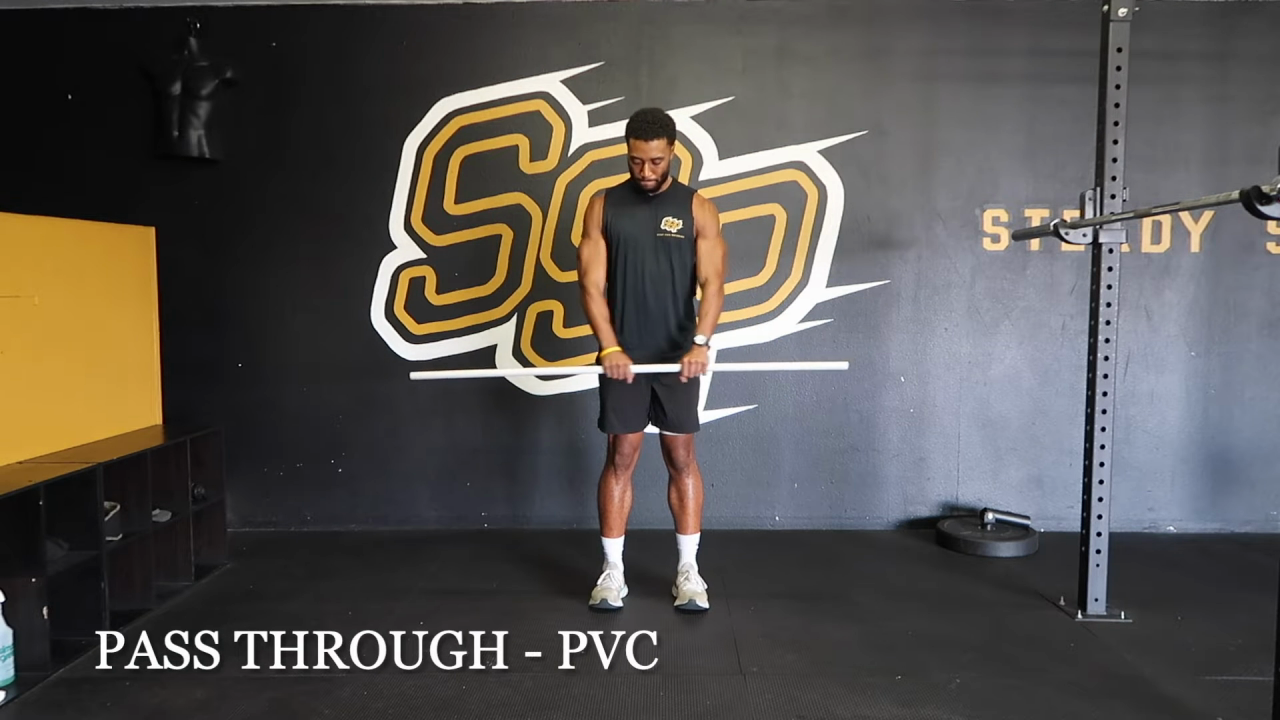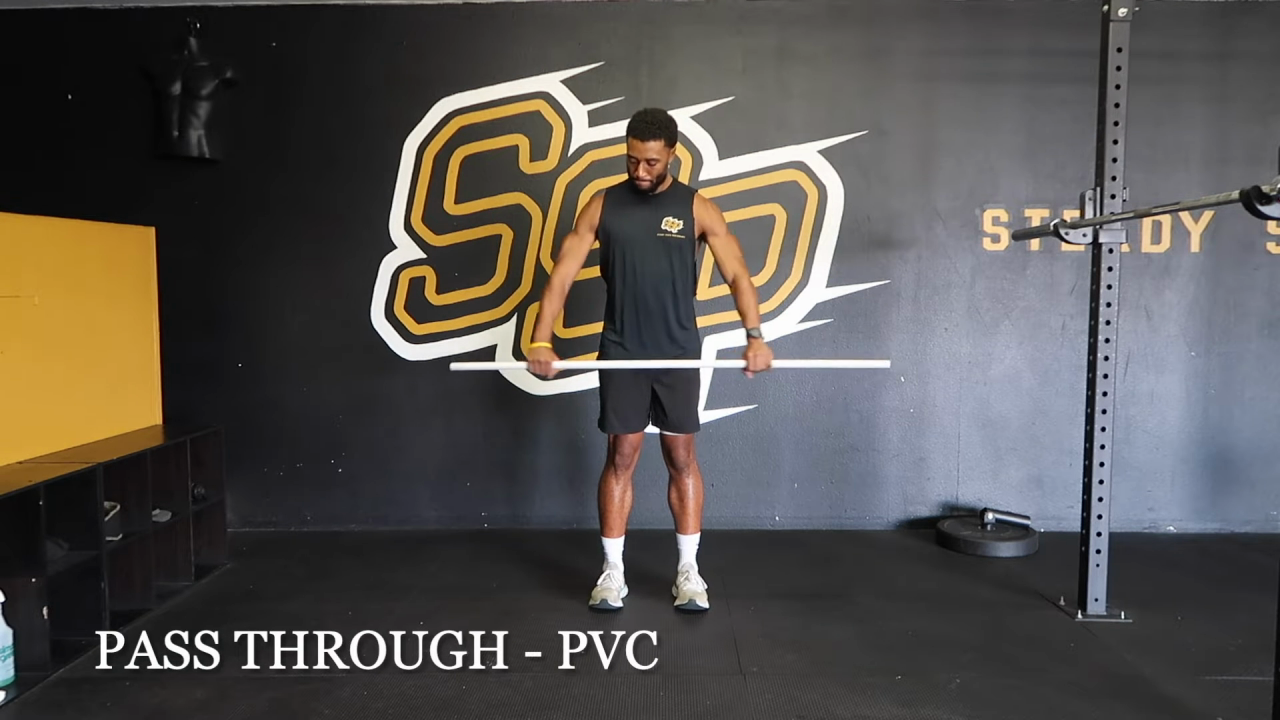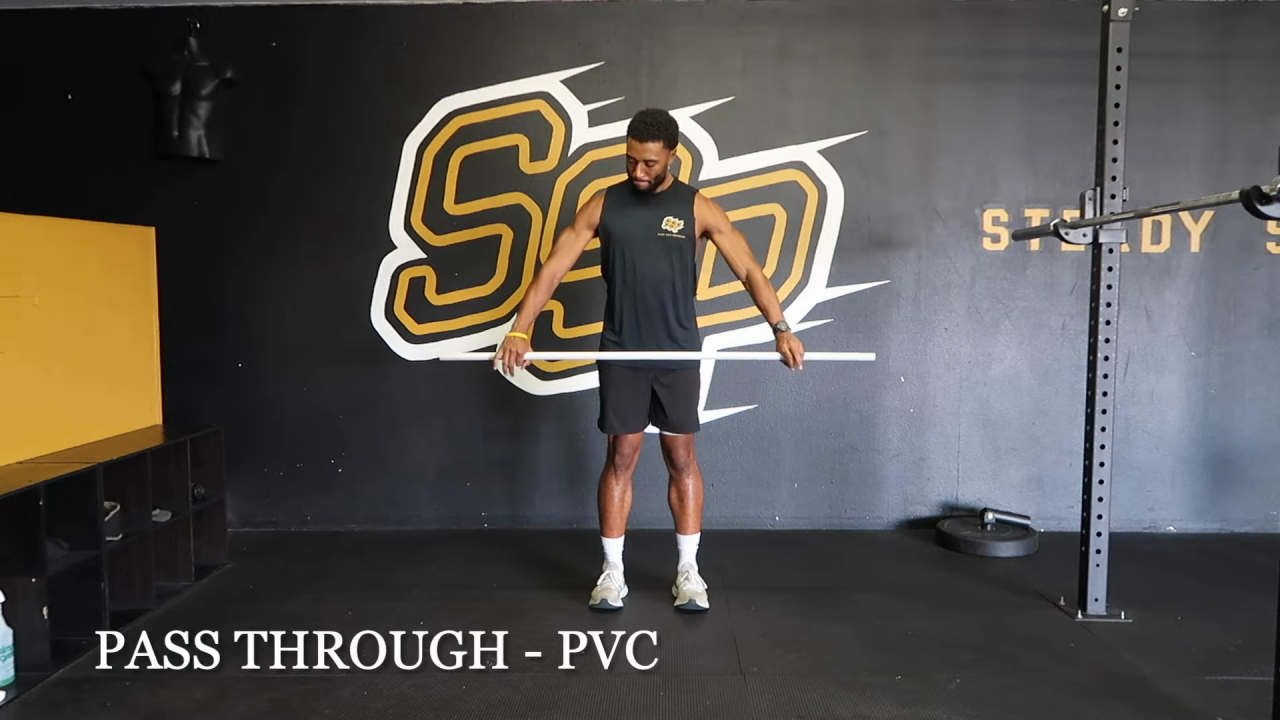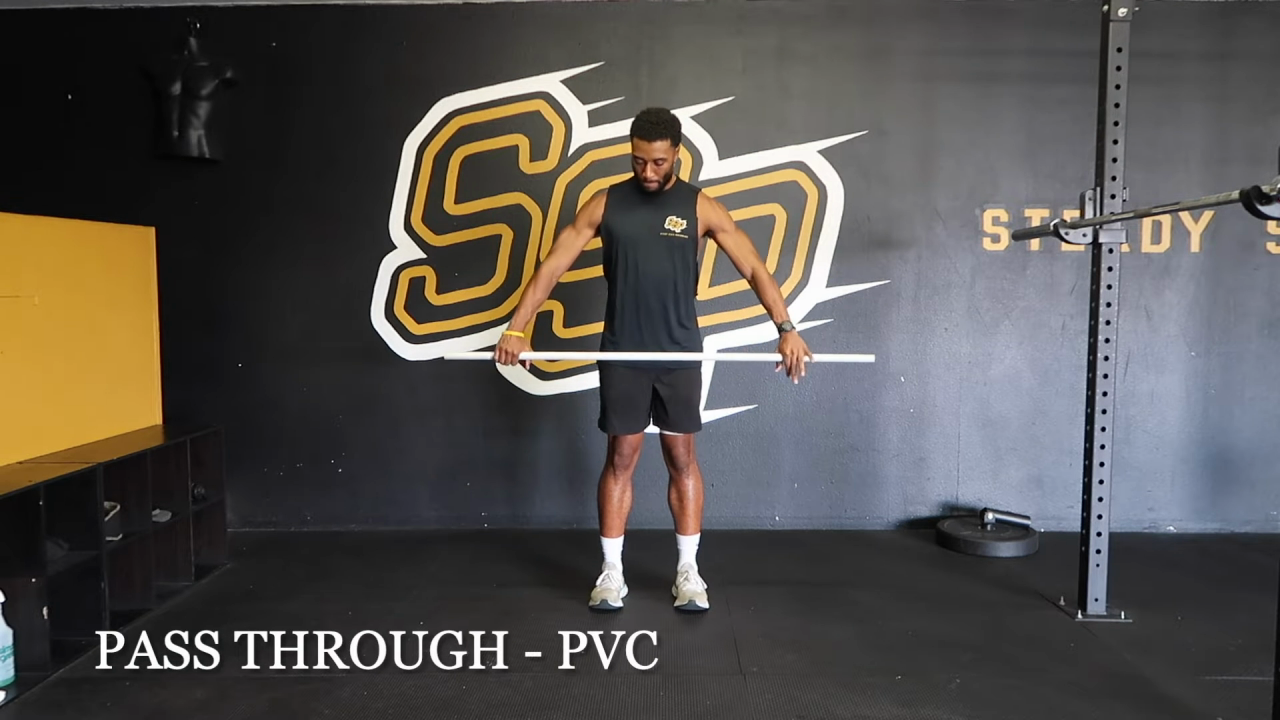
dt=0.3s
person 1, frame 1
left shoulder: (697, 208)
right shoulder: (603, 206)
left elbow: (712, 283)
right elbow: (592, 285)
left wrist: (700, 343)
right wrist: (610, 348)
left hip: (678, 355)
right hip: (622, 355)
left knee: (681, 458)
right knee: (620, 458)
left ankle: (688, 570)
right ankle: (612, 571)
person 1, frame 2
left shoulder: (697, 208)
right shoulder: (602, 204)
left elbow: (737, 274)
right elbow: (562, 275)
left wrist: (755, 337)
right wrist: (541, 339)
left hip: (678, 354)
right hip: (621, 354)
left knee: (682, 458)
right knee: (620, 458)
left ankle: (688, 570)
right ankle: (612, 571)
person 1, frame 3
left shoulder: (698, 207)
right shoulder: (603, 204)
left elbow: (749, 269)
right elbow: (554, 268)
left wrist: (781, 330)
right wrist: (520, 330)
left hip: (678, 354)
right hip: (621, 354)
left knee: (682, 459)
right knee: (620, 458)
left ankle: (688, 570)
right ankle: (612, 571)
person 1, frame 4
left shoulder: (701, 207)
right shoulder: (605, 203)
left elbow: (755, 269)
right elbow: (552, 266)
left wrist: (786, 329)
right wrist: (517, 328)
left hip: (680, 353)
right hip: (622, 353)
left knee: (682, 457)
right knee: (620, 458)
left ankle: (687, 570)
right ankle: (611, 572)
